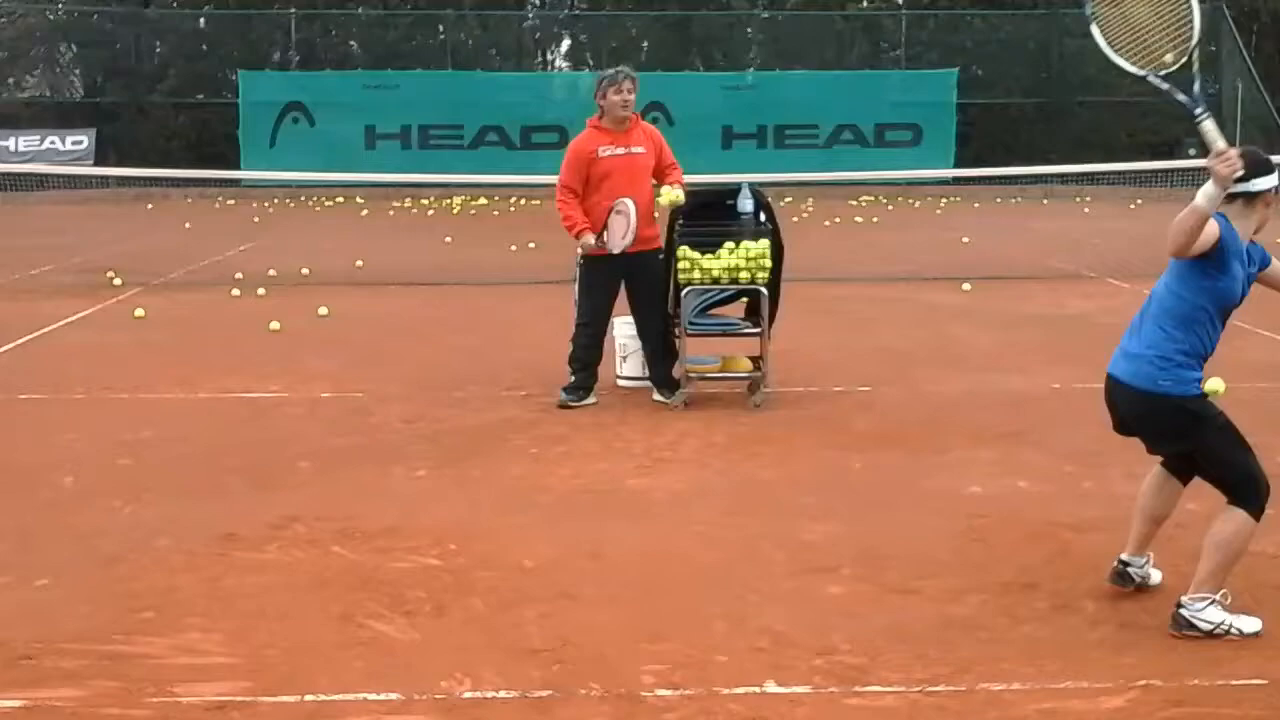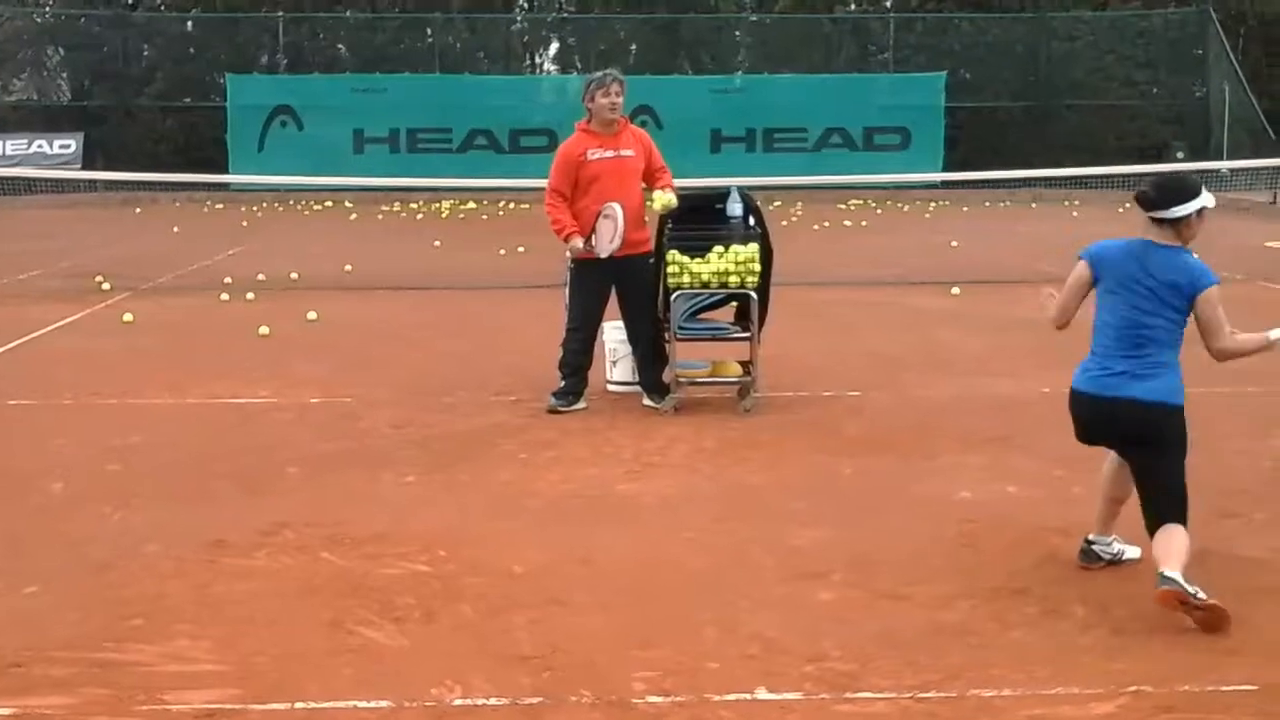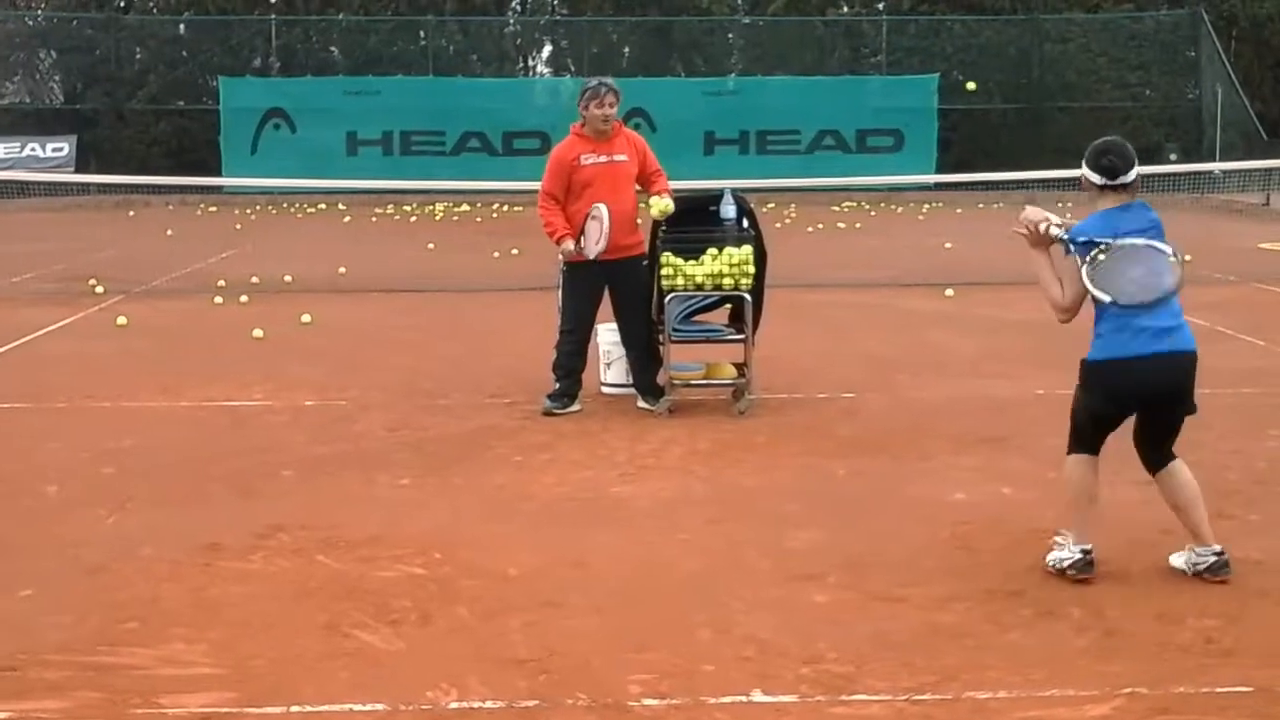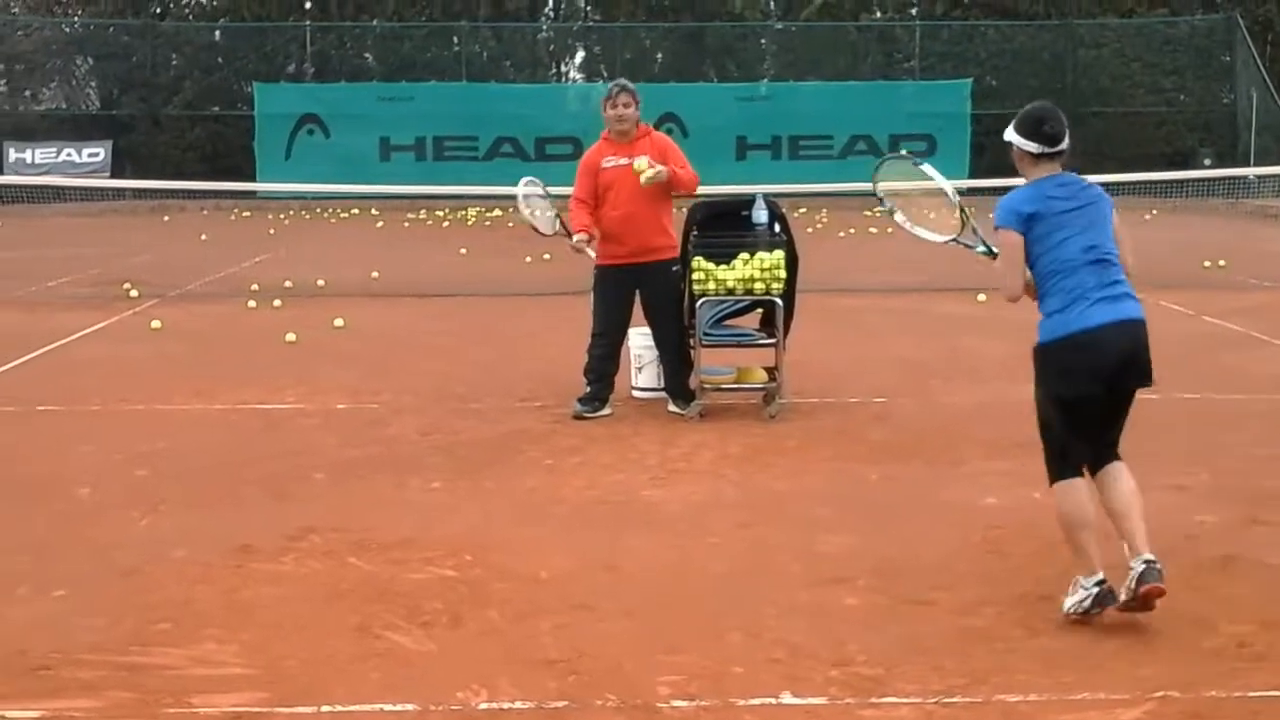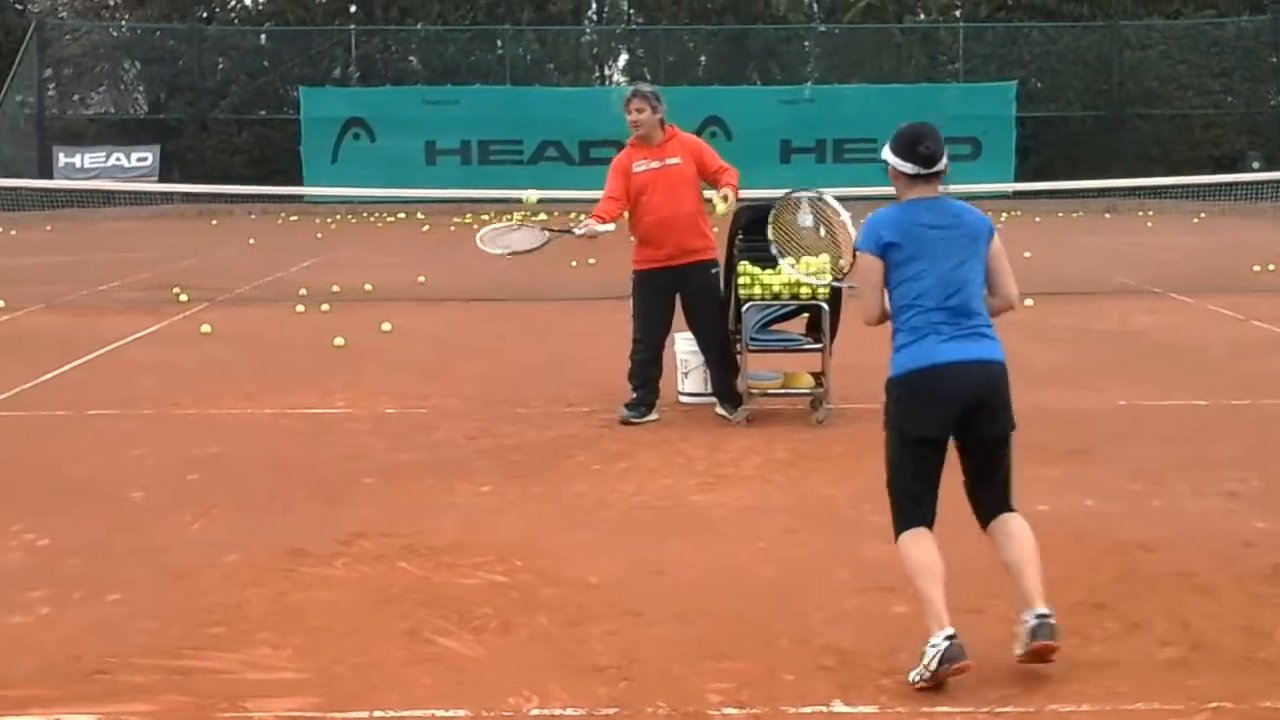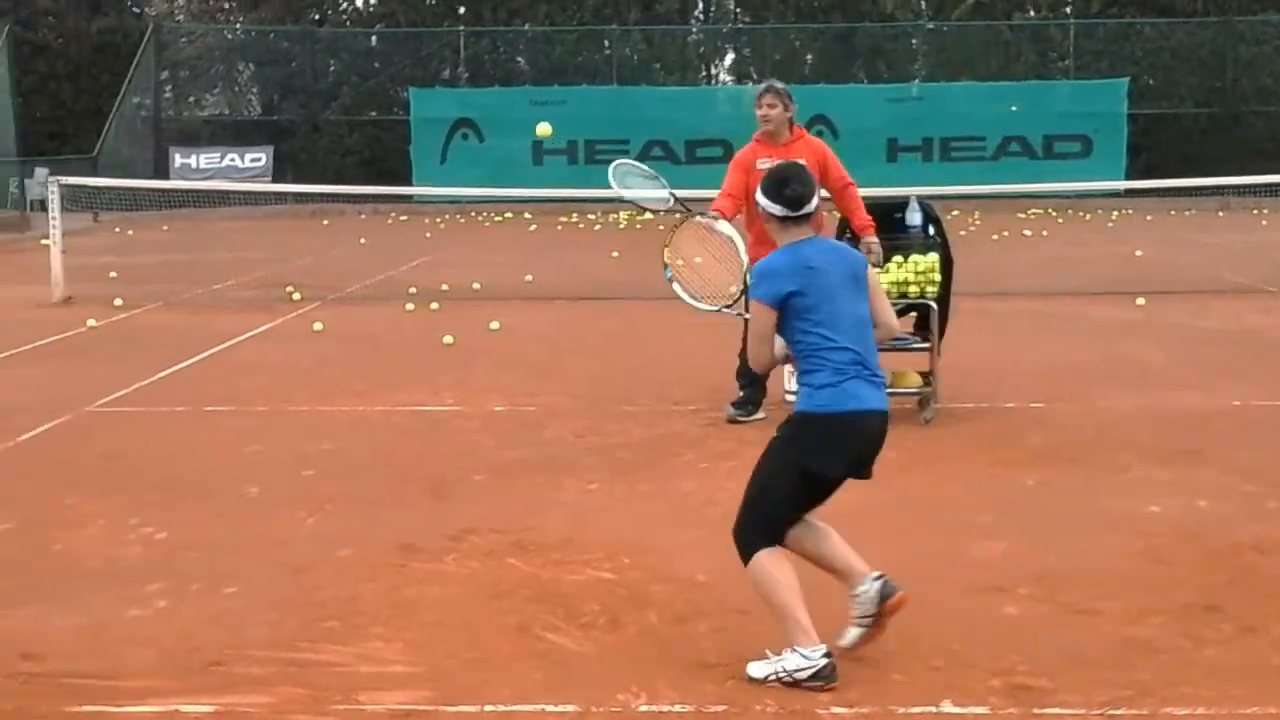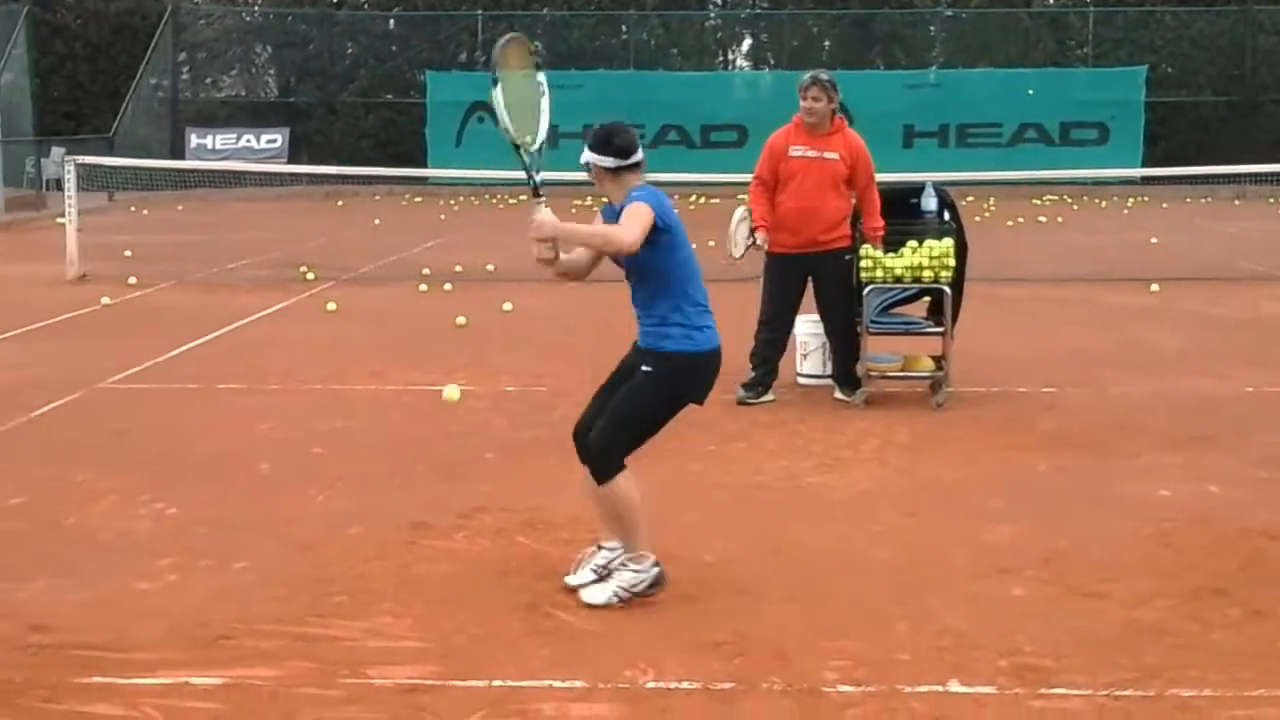
dt=0.4s
person 1, frame 1
right shoulder: (1215, 231)
right elbow: (1181, 243)
right wrist: (1212, 187)
left hip: (1128, 381)
right hip: (1164, 392)
left knee: (1182, 460)
left ankle: (1131, 564)
right ankle: (1198, 607)
person 1, frame 2
left shoulder: (1104, 253)
right shoulder: (1195, 273)
left elbow: (1059, 318)
right elbow: (1221, 348)
left wrist: (1056, 300)
left hip: (1089, 399)
right hip: (1147, 407)
left knee: (1128, 451)
right knee: (1167, 519)
left ankle: (1099, 541)
right ankle: (1174, 578)
person 1, frame 3
left shoulder: (1085, 231)
right shoulder: (1149, 218)
left elbow: (1064, 308)
left wrist: (1040, 251)
right wrist: (1051, 228)
left hip: (1117, 364)
right hip: (1178, 357)
left knee: (1082, 444)
right knee: (1158, 451)
left ankle: (1078, 549)
right ankle: (1208, 551)
person 1, frame 4
left shoulder: (1015, 205)
right shoulder: (1095, 194)
left elbow: (1014, 289)
left hip: (1070, 342)
right hip: (1129, 330)
left knee: (1065, 466)
right knee: (1102, 453)
left ankle: (1091, 582)
right ankle: (1145, 563)
person 1, frame 5
left shoulder: (879, 227)
right shoulder: (977, 221)
left elbow: (870, 314)
right elbow: (1006, 297)
left hip: (923, 380)
right hip: (986, 371)
left knee: (912, 517)
right knee: (996, 506)
left ankle: (943, 637)
right ankle: (1038, 618)
person 1, frame 6
left shoulder: (772, 270)
right shoulder: (850, 258)
left elbow: (760, 361)
right elbow: (888, 327)
left hip: (827, 418)
right hip: (871, 415)
left knee: (753, 533)
right knee: (780, 514)
left ankle: (807, 654)
right ankle: (869, 585)
person 1, frame 7
left shoulder: (644, 201)
right shoulder: (612, 206)
left elbow: (626, 242)
right elbow: (578, 267)
left wrist: (558, 228)
right wrist: (553, 251)
left hip: (685, 355)
right hip: (657, 346)
left knee: (604, 450)
right knee: (587, 435)
left ankle: (642, 566)
right ankle: (620, 549)
person 2, frame 1
left shoulder: (650, 135)
right shoulder: (583, 143)
left elbow: (670, 170)
right elbow: (567, 194)
left wrist: (674, 187)
right wrist: (582, 231)
left hip: (646, 247)
right hip: (600, 250)
left knee: (655, 320)
right knee: (591, 322)
left ankle: (664, 383)
right ankle: (581, 385)
person 2, frame 2
left shoulder: (639, 138)
right shoulder: (572, 147)
left elbow: (659, 173)
right elbow: (556, 198)
left wrist: (665, 191)
right wrist: (571, 235)
left hip: (637, 251)
right hip: (590, 254)
left knee: (646, 325)
right knee: (581, 326)
left ankle: (654, 388)
right ankle: (571, 391)
person 2, frame 3
left shoulder: (633, 142)
right shoulder: (566, 151)
left elbow: (654, 175)
right elbow: (549, 200)
left wrist: (662, 195)
right wrist: (562, 237)
left hip: (630, 254)
right hip: (582, 257)
left knee: (639, 327)
right knee: (574, 329)
left ankle: (648, 390)
right ankle: (565, 393)
person 2, frame 4
left shoulder: (659, 143)
right shoulder: (594, 156)
left elbow: (690, 180)
right elbow: (582, 202)
left wrist: (668, 175)
right wrist: (581, 231)
left hip: (660, 257)
right hip: (612, 260)
left knee: (671, 330)
right knee: (606, 333)
left ankle: (680, 394)
right ankle: (596, 396)
person 2, frame 5
left shoulder: (689, 145)
right shoulder: (624, 160)
left elbow: (725, 173)
right elbow: (614, 200)
left wrist: (728, 189)
right wrist: (596, 218)
left hip: (698, 259)
right hip: (650, 264)
left knee: (714, 333)
right knee: (647, 338)
left ankle: (729, 398)
right ankle: (643, 402)
person 2, frame 6
left shoulder: (815, 149)
right shoulder: (746, 156)
left elbow: (844, 189)
right elbow: (730, 199)
left wrist: (865, 229)
right wrist: (719, 216)
right hip: (765, 262)
right ankle: (750, 399)
person 2, frame 7
left shoulder: (851, 143)
right shoulder: (780, 140)
left elbow: (866, 192)
right elbow: (761, 186)
left wrist: (875, 236)
right wrist: (760, 226)
left hip: (834, 249)
right hip: (784, 249)
left knee: (840, 321)
right knee: (773, 320)
left ankle: (847, 382)
right ankle: (760, 382)
